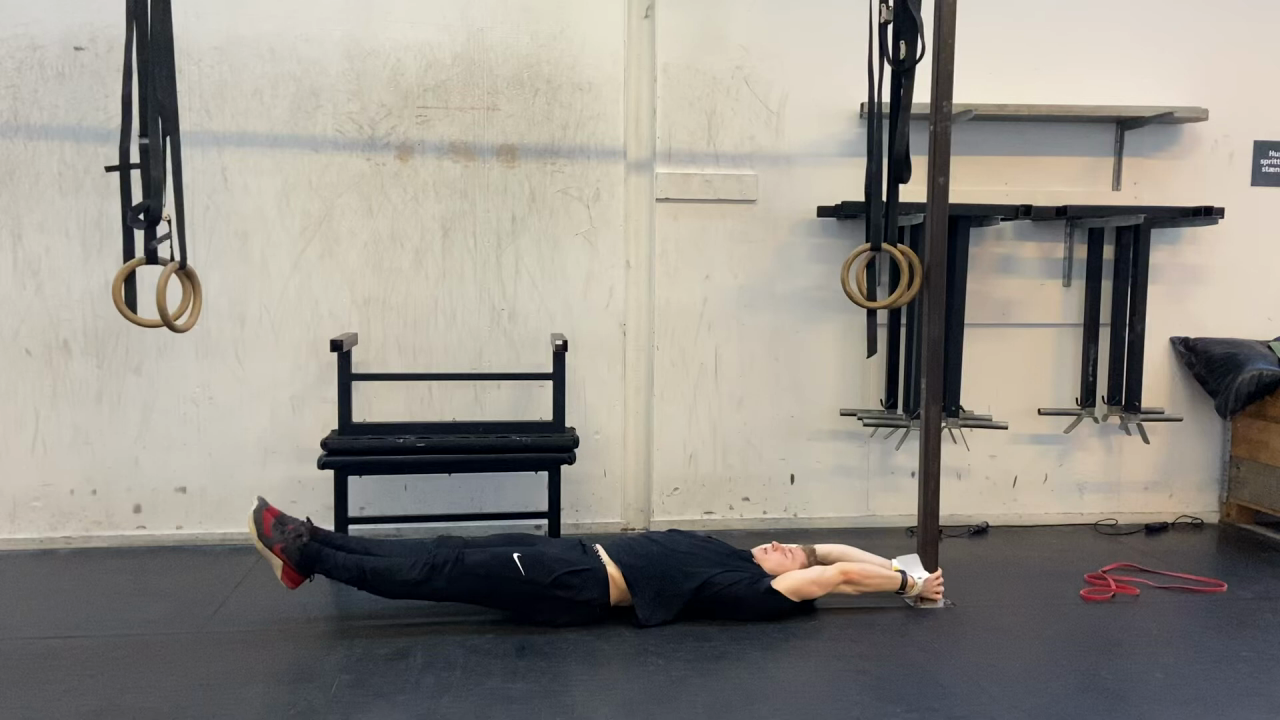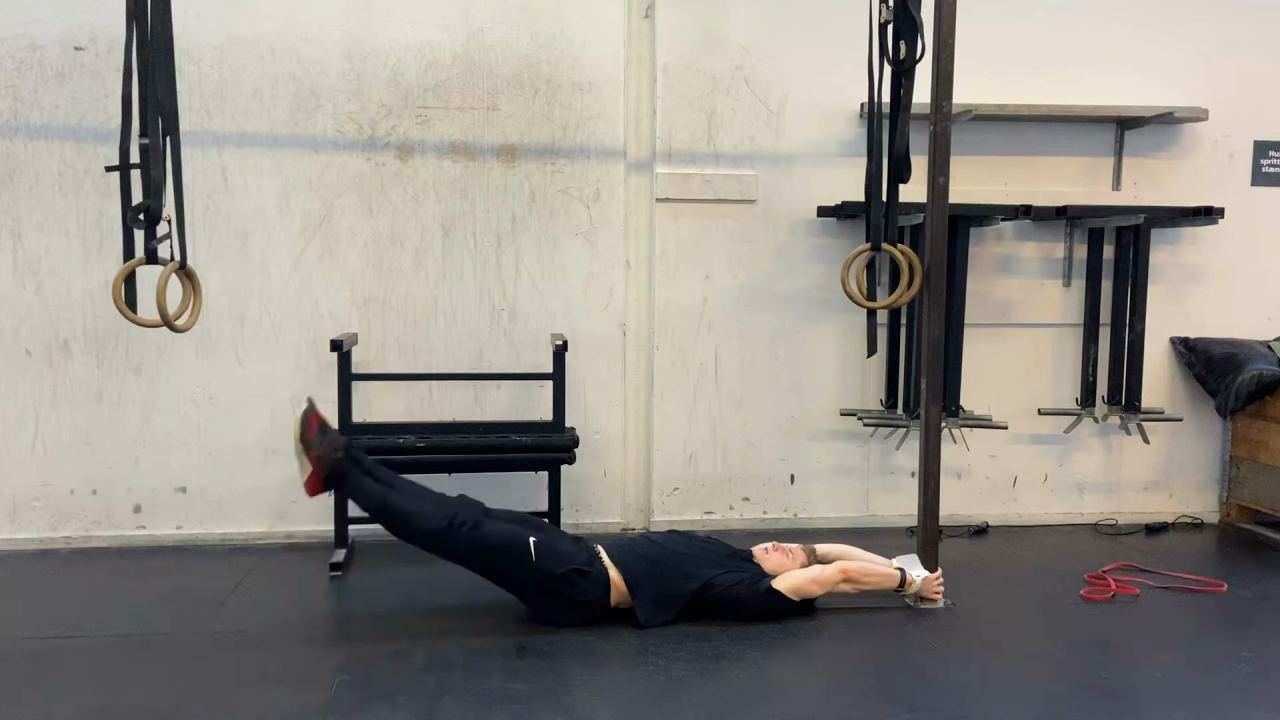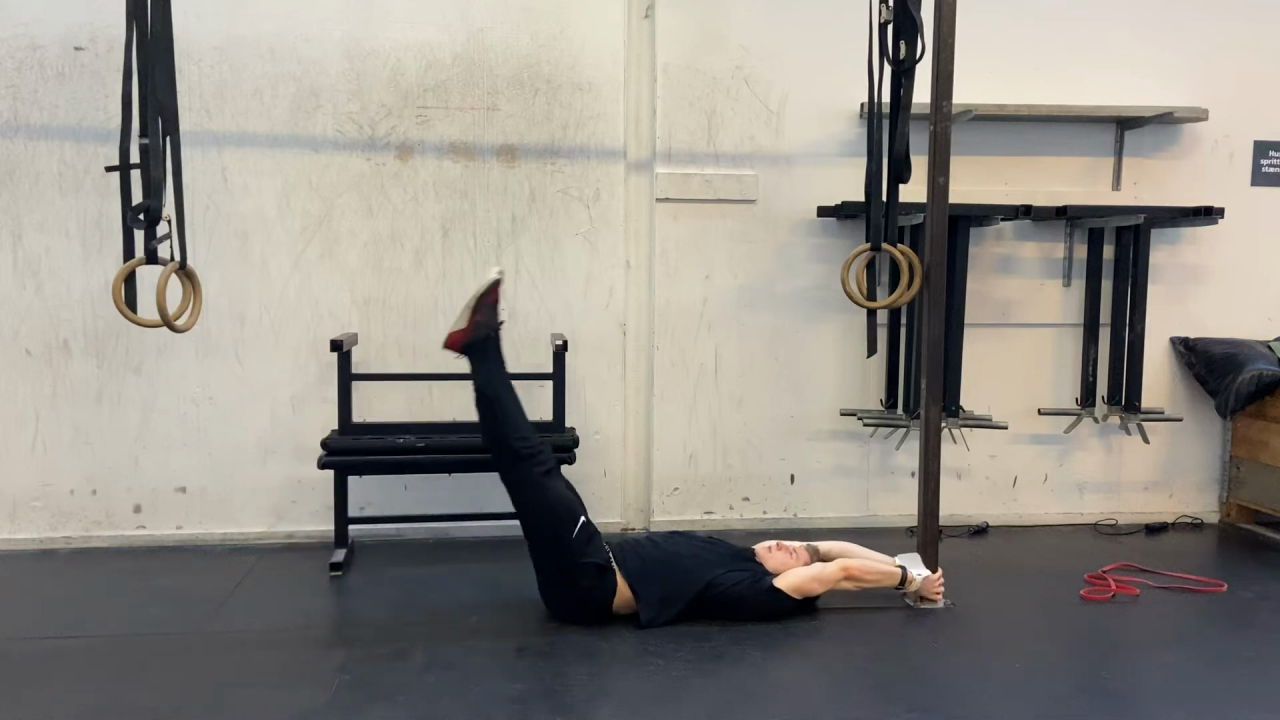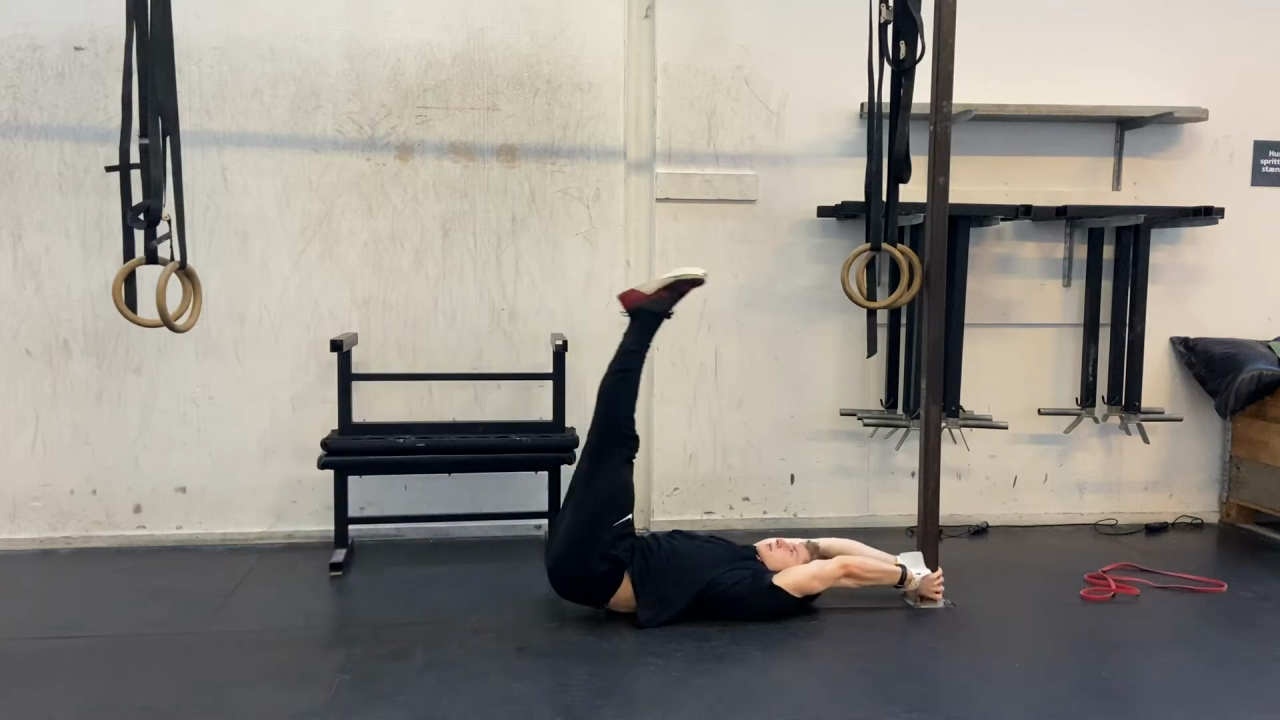
dt=0.4s
person 1, frame 1
left shoulder: (762, 592)
right shoulder: (746, 563)
left elbow: (836, 571)
right elbow: (834, 548)
left wrist: (908, 582)
right wrist: (900, 567)
left hip: (580, 589)
right hip: (585, 559)
left knee: (451, 570)
right knee: (456, 552)
left ankle: (308, 554)
right ankle: (311, 545)
person 1, frame 2
left shoulder: (761, 596)
right shoulder: (742, 565)
left elbow: (834, 571)
right elbow: (836, 551)
left wrist: (908, 584)
right wrist: (901, 568)
left hip: (578, 588)
right hip: (585, 559)
left knee: (465, 532)
right knee: (472, 520)
left ankle: (341, 469)
right ankle: (342, 464)
person 1, frame 3
left shoulder: (764, 593)
right shoulder: (738, 559)
left elbow: (839, 567)
left wrist: (909, 579)
right wrist: (901, 570)
left hip: (587, 588)
right hip: (600, 564)
left knee: (532, 464)
person 1, frame 4
left shoulder: (764, 592)
right shoulder: (746, 560)
left elbow: (842, 568)
left wrist: (911, 578)
left hip: (584, 568)
left knee: (616, 447)
